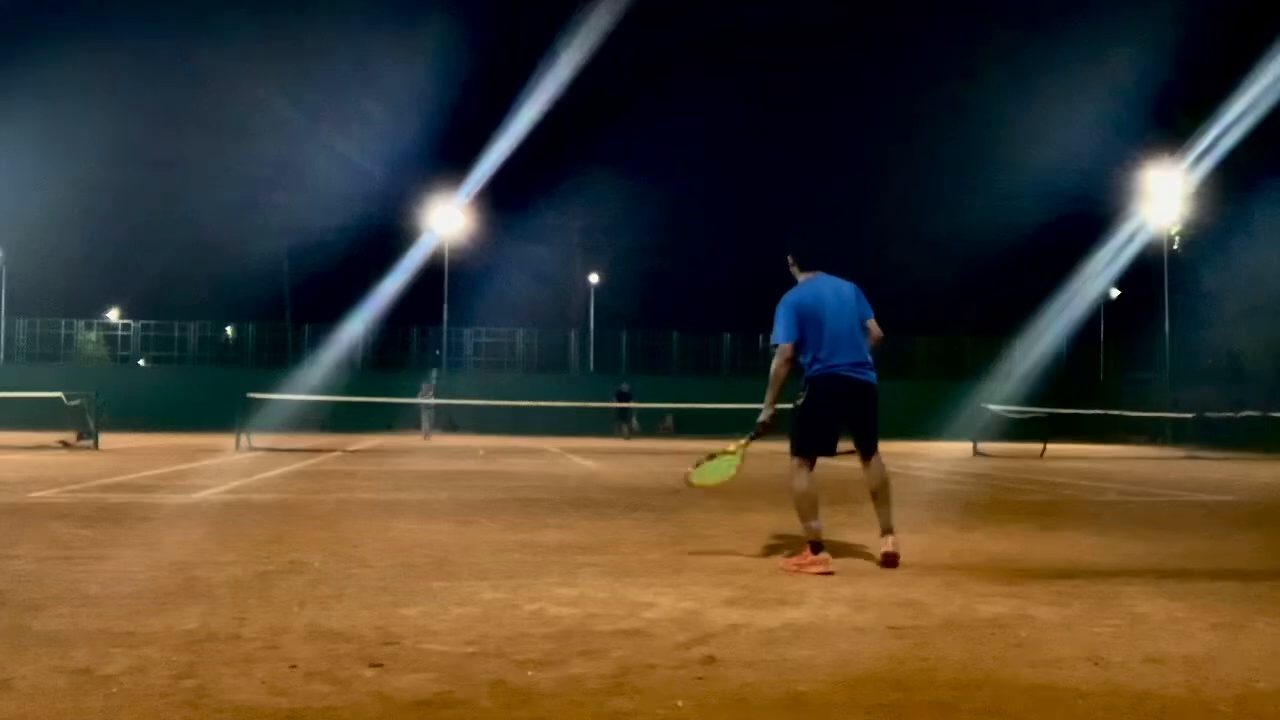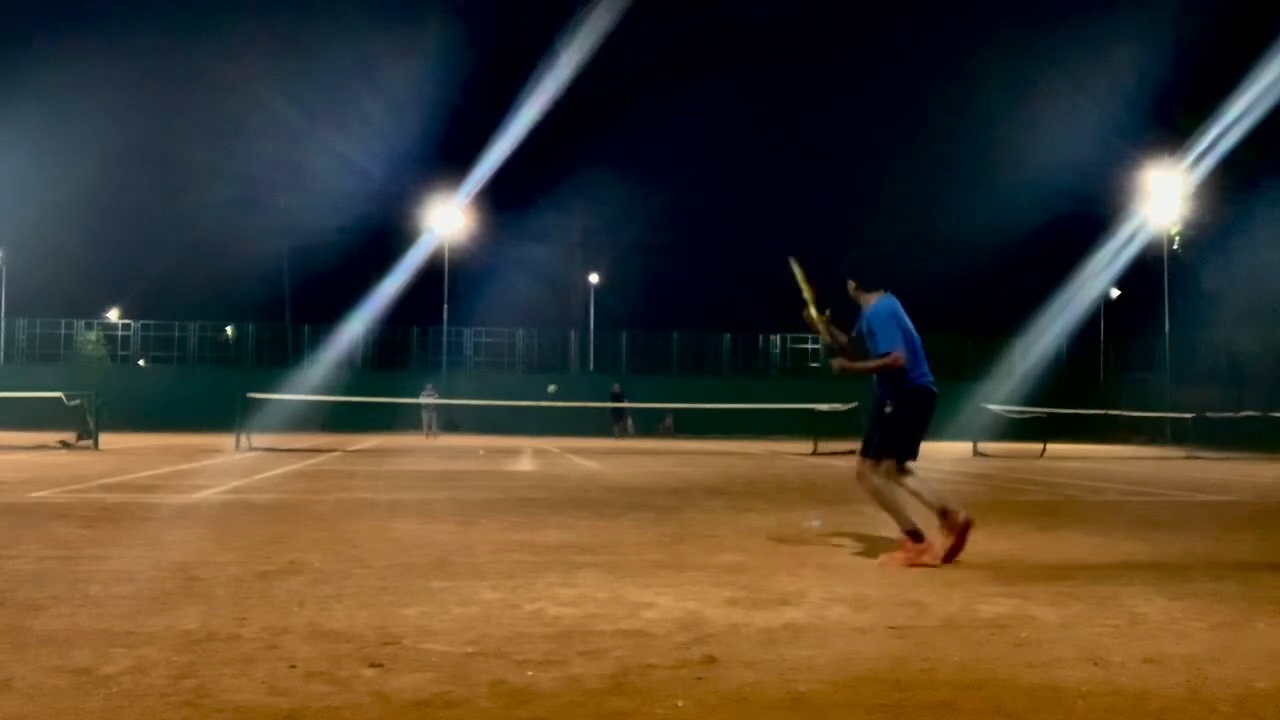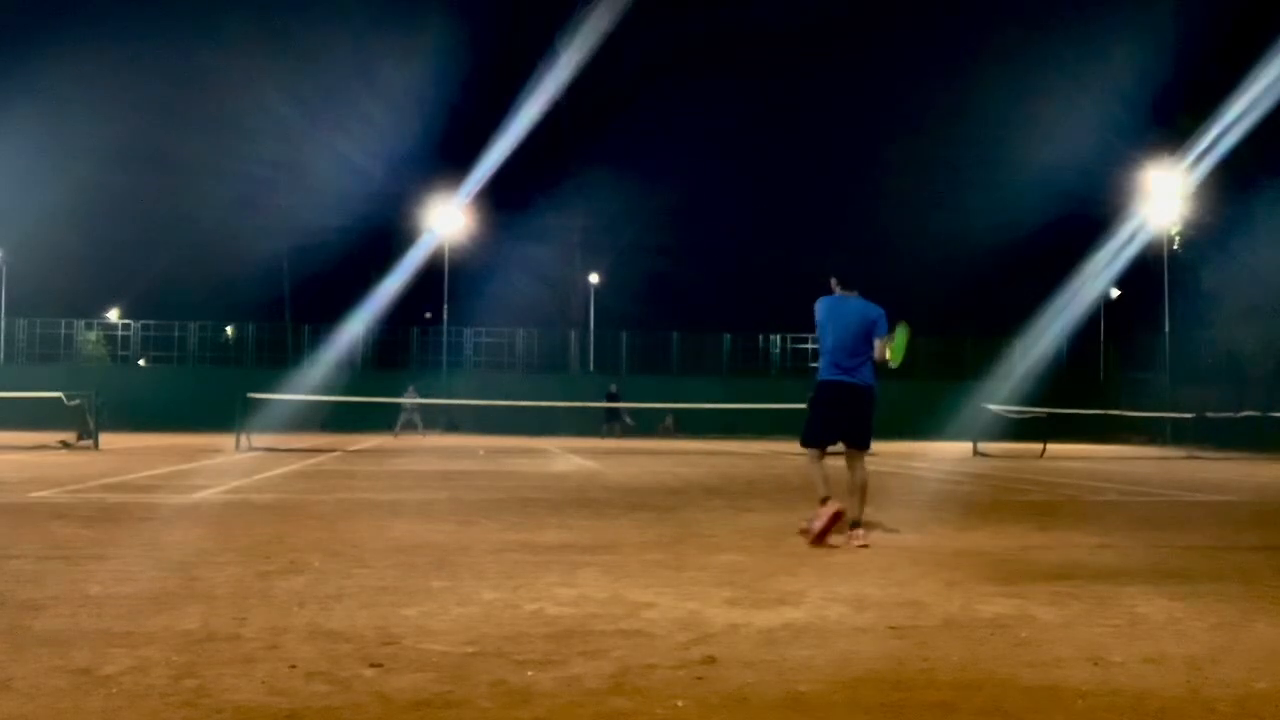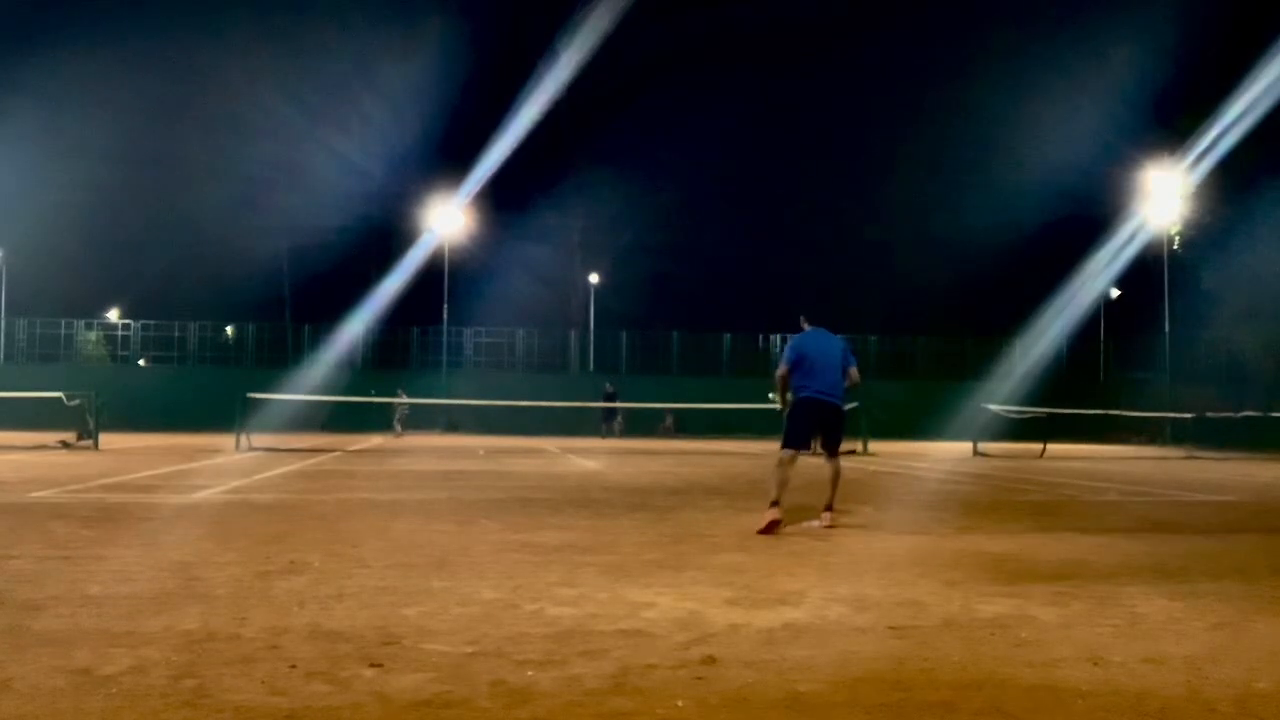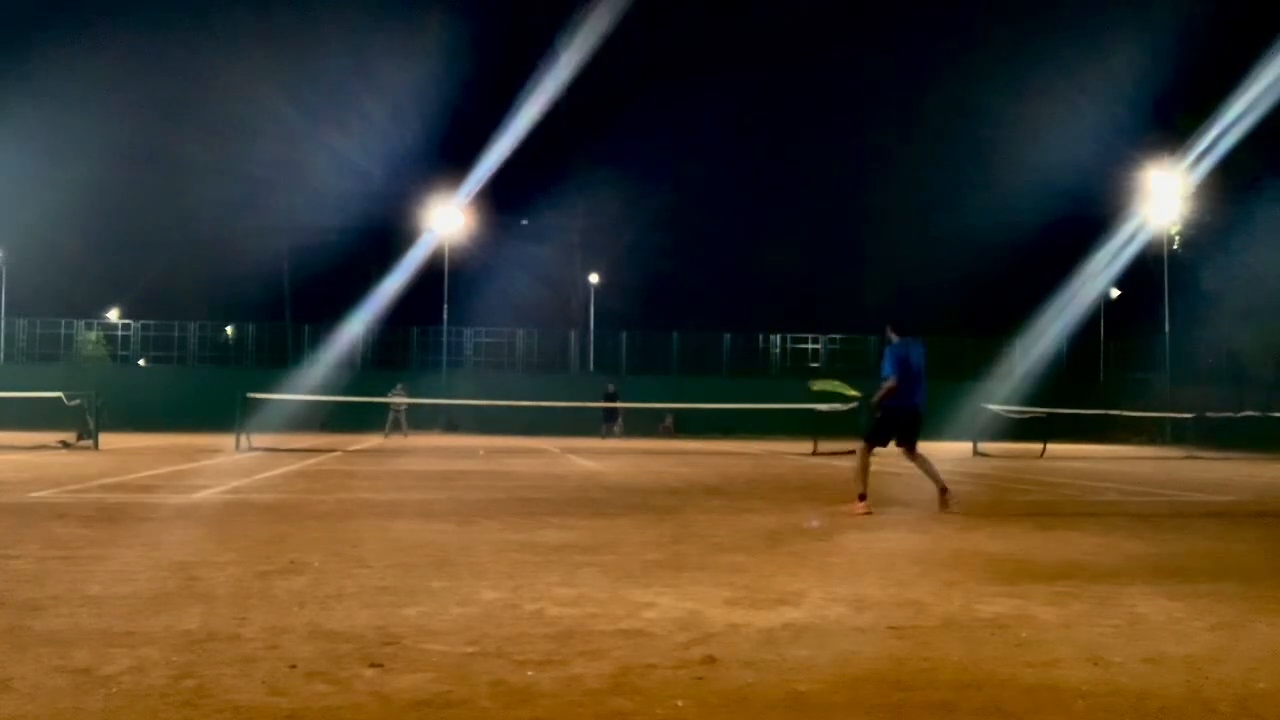
dt=1s
person 1, frame 1
left shoulder: (792, 300)
right shoulder: (849, 289)
left elbow: (784, 356)
right elbow: (875, 334)
left wrist: (768, 407)
left hip: (823, 385)
right hip: (863, 383)
left knee: (801, 465)
right knee: (870, 456)
left ankle: (815, 552)
right ankle: (888, 537)
person 1, frame 2
left shoulder: (878, 312)
right shoulder: (883, 306)
left elbow: (898, 360)
right elbow: (852, 345)
left wrist: (851, 366)
right wrist: (826, 329)
left hip: (904, 395)
right hip: (919, 394)
left knee: (868, 470)
right knee: (896, 469)
left ankle: (916, 542)
right ankle: (951, 517)
person 1, frame 3
left shoulder: (822, 305)
right shoulder: (875, 313)
right elbow: (879, 356)
left hip: (829, 387)
right hip: (862, 390)
left knee: (813, 454)
right knee: (856, 458)
left ankle: (827, 504)
right ankle: (856, 528)
person 1, frame 4
left shoulder: (798, 341)
right shoulder: (839, 343)
left elbow: (782, 373)
right elbow: (854, 378)
left wrist: (783, 400)
left hip: (805, 403)
right hip: (834, 407)
left knee: (785, 458)
right knee: (832, 456)
left ankle: (774, 509)
right ankle: (828, 512)
person 1, frame 5
left shoulder: (893, 351)
right shoulder: (918, 348)
left elbow: (892, 382)
left wrist: (877, 398)
left hip: (894, 408)
right hip: (915, 409)
left knee: (864, 450)
right knee: (911, 452)
left ankle: (862, 501)
right ankle: (943, 490)
